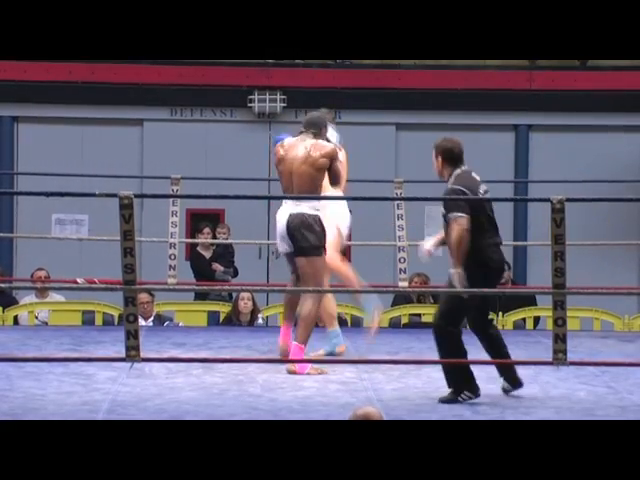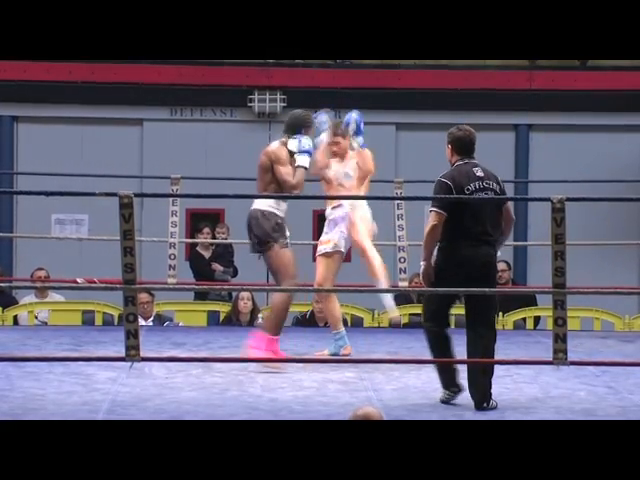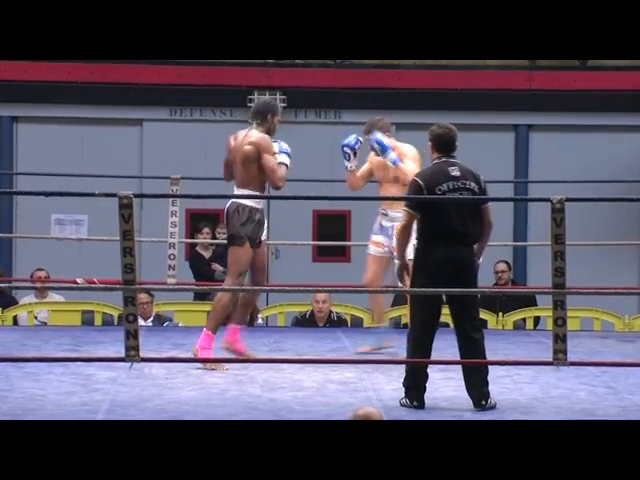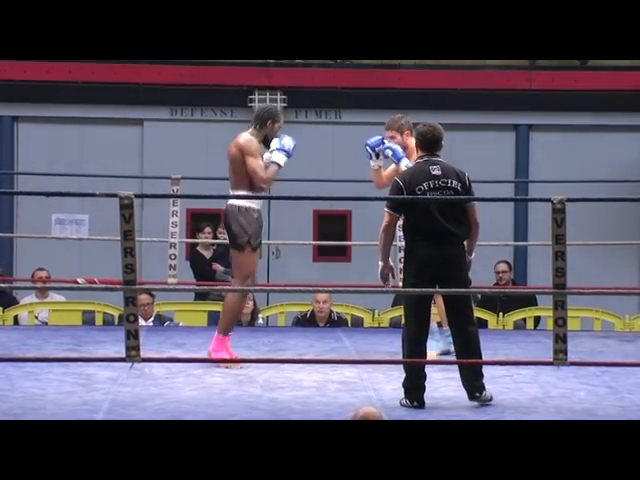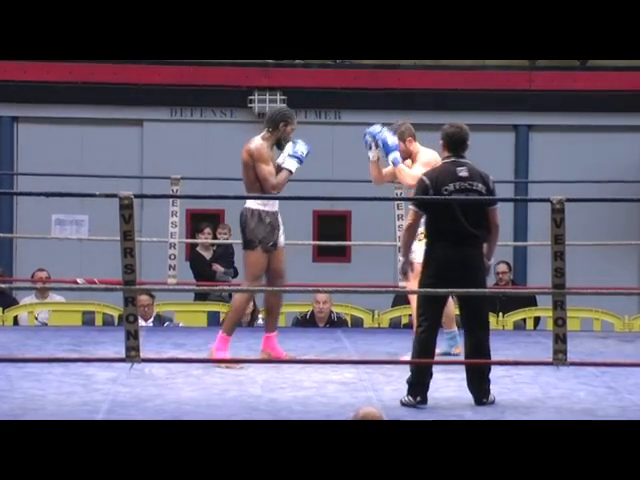
dt=0.4s
person 1, frame 1
left shoulder: (455, 188)
right shoulder: (470, 182)
left elbow: (460, 229)
left wrist: (456, 268)
right wrist: (436, 241)
left hip: (476, 265)
right hip: (487, 261)
left knee: (445, 324)
right knee: (480, 323)
left ankle: (464, 388)
right ankle: (510, 377)
person 1, frame 2
left shoulder: (448, 180)
right shoulder: (493, 178)
left elbow: (435, 225)
right elbow: (508, 220)
left wrist: (426, 262)
left hip: (454, 259)
right hip: (485, 259)
left knee: (434, 321)
right knee: (483, 328)
left ankle: (451, 383)
right ankle: (482, 395)
person 1, frame 3
left shoulder: (423, 179)
right shoulder: (474, 178)
left elbow: (406, 224)
right elbow: (488, 223)
left wrist: (401, 259)
right wrist: (476, 253)
left hip: (431, 259)
right hip: (464, 259)
left knee: (421, 330)
right knee: (470, 330)
left ankle: (414, 395)
right ankle: (481, 396)
person 1, frame 4
left shoulder: (405, 179)
right shoulder: (459, 176)
left elbow: (388, 225)
right elbow: (473, 221)
left wrist: (384, 261)
right wrist: (469, 253)
left hip: (420, 257)
right hip: (453, 256)
left knee: (415, 328)
right knee: (464, 323)
left ankle: (414, 394)
right ankle: (476, 387)
person 1, frame 5
left shoulder: (431, 178)
right shoulder: (483, 179)
left elbow: (412, 223)
right elbow: (494, 225)
left wrist: (405, 256)
right wrist: (487, 258)
left hip: (439, 258)
right hip: (472, 258)
left knee: (427, 326)
right knee: (477, 327)
left ankle: (417, 392)
right ankle: (482, 392)
person 2, frame 1
left shoulder: (281, 147)
right shoulder: (328, 149)
right elbow: (336, 181)
left hip: (285, 216)
right hip: (307, 218)
left knee: (298, 279)
right knee: (314, 290)
left ankle: (285, 339)
right ankle: (298, 359)
person 2, frame 2
left shoulder: (285, 149)
right shoulder: (278, 151)
right elbow: (293, 188)
right wrist: (304, 159)
left hip: (273, 220)
right hip: (265, 219)
left knee: (285, 284)
right knee: (288, 284)
left ankle: (270, 345)
right ankle: (259, 344)
person 2, frame 3
left shoulder: (236, 138)
right shoulder: (262, 140)
left elbow: (228, 174)
right elbow: (278, 182)
right wrist: (283, 157)
left hip: (250, 212)
right hip: (246, 212)
left knee: (259, 276)
right knee: (234, 280)
left ankle: (233, 337)
right ankle: (205, 345)
person 2, frame 4
left shoulder: (247, 142)
right shoulder: (248, 142)
right elbow: (262, 182)
left wrist: (272, 155)
right wrist: (280, 156)
left hip: (246, 213)
right hip: (243, 213)
left knee: (244, 282)
right knee: (243, 282)
left ankle: (223, 345)
right ankle: (218, 345)
person 2, frame 5
left shoulder: (263, 146)
right shoulder: (259, 147)
right elbow: (273, 186)
left wrist: (286, 157)
right wrist: (293, 162)
left hip: (270, 217)
right hip: (258, 216)
left knee: (277, 280)
right knee: (251, 284)
left ankle: (270, 345)
right ankle: (221, 346)
person 3, frame 1
left shoulder: (334, 148)
left hip: (332, 210)
right hip: (319, 213)
left knee: (331, 261)
left ankle: (370, 304)
right ankle: (335, 342)
person 3, frame 2
left shoulder: (360, 155)
right shoulder: (326, 162)
left elbow: (369, 170)
right elbow: (318, 168)
left wrist: (358, 141)
right wrist: (323, 137)
left hip: (355, 211)
right hip: (333, 221)
left knee: (362, 242)
right knee: (322, 284)
left ankle: (385, 293)
right ankle: (340, 343)
person 3, frame 3
left shoulder: (408, 152)
right shoulder: (374, 158)
left elbow: (411, 180)
right elbow: (354, 185)
left wrist: (391, 155)
right wrist: (350, 160)
right hip: (383, 221)
right knee: (371, 282)
person 3, frame 4
right shoulder: (401, 157)
right elbow: (380, 183)
left wrist: (403, 162)
right wrist: (375, 159)
left ankle: (435, 339)
right ankle: (448, 341)
person 3, frame 5
left shoulder: (428, 157)
right shoulder: (408, 162)
left elbow: (410, 180)
right elbow: (378, 178)
left wrist: (393, 155)
right wrist: (374, 151)
right hip: (427, 227)
left knee: (414, 285)
right ankle: (453, 342)
